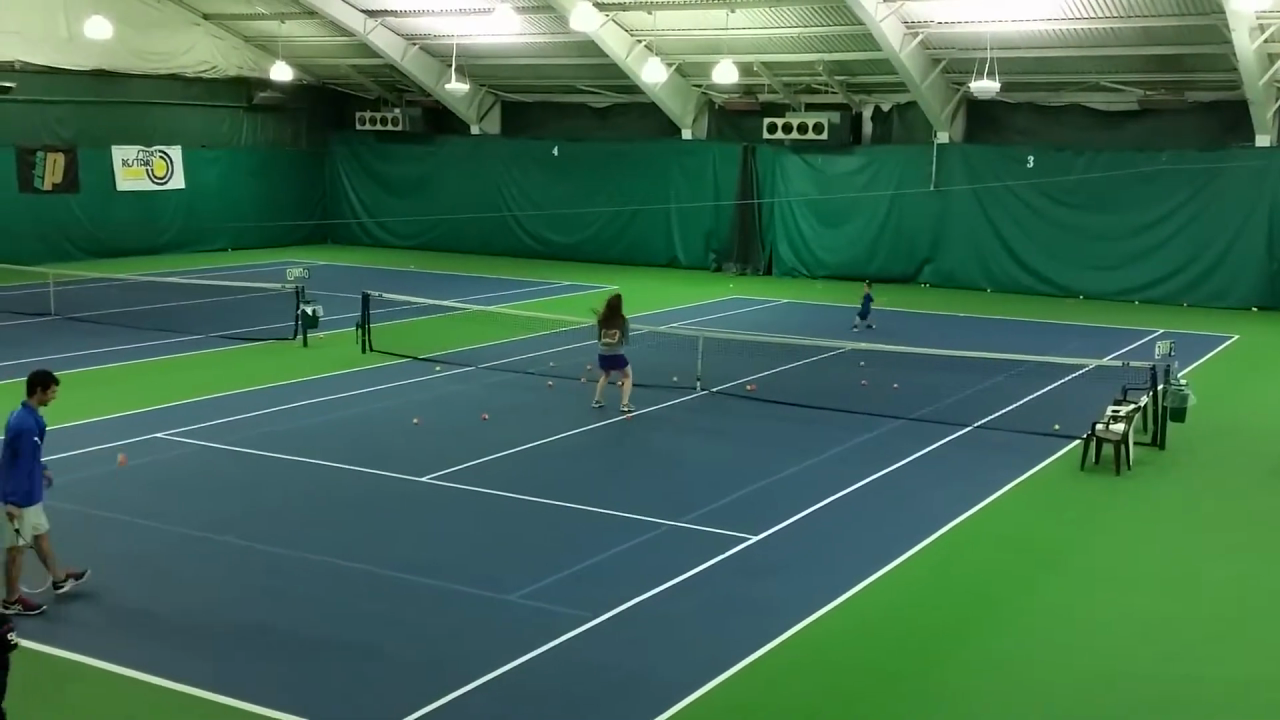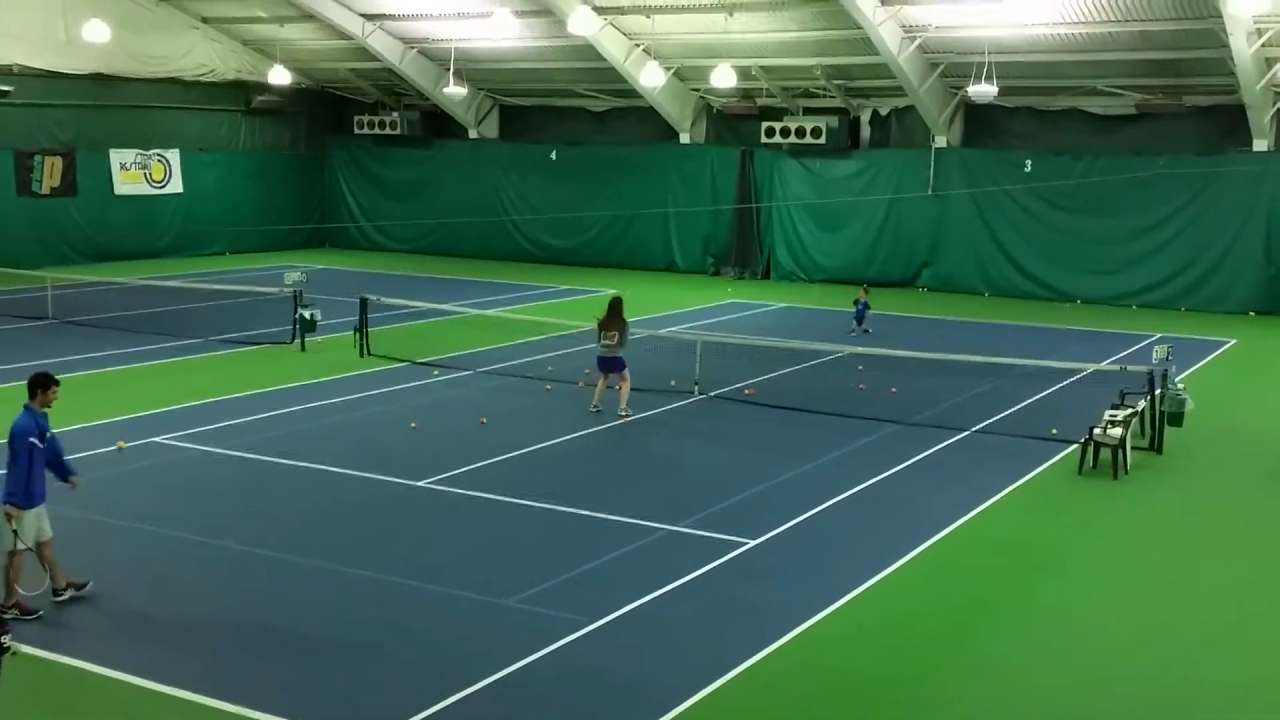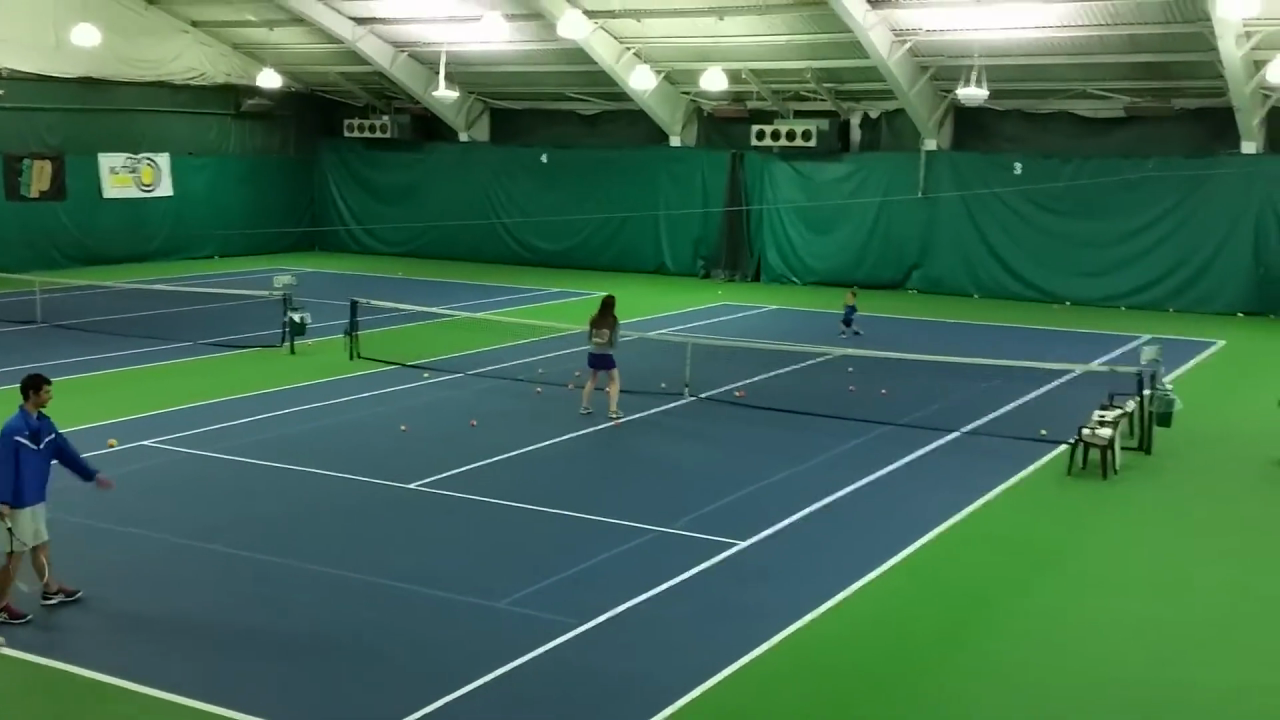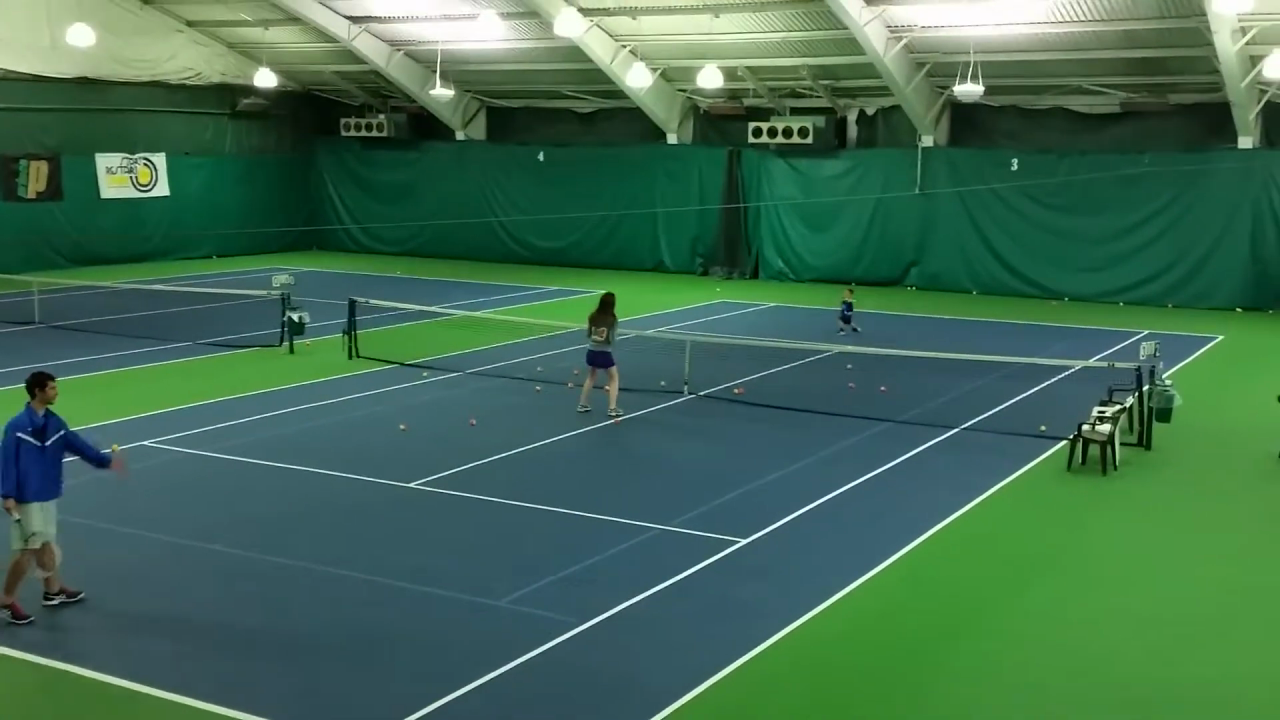
dt=0.1s
person 1, frame 1
left shoulder: (31, 417)
right shoulder: (25, 425)
left wrist: (41, 471)
left hip: (31, 494)
right hip: (20, 498)
left knee: (41, 535)
left ankle: (59, 578)
person 1, frame 2
left shoulder: (40, 419)
right shoulder: (25, 427)
left elbow: (51, 452)
right elbow: (18, 466)
left wrist: (67, 474)
right wrist: (12, 502)
left hip: (35, 497)
right hip: (22, 501)
left knee: (44, 542)
right knee: (17, 551)
left ankle: (60, 586)
right ankle: (9, 604)
person 1, frame 3
left shoulder: (45, 424)
left elbow: (66, 451)
left wrist: (92, 474)
left hip: (36, 499)
left knee: (41, 544)
left ankle: (51, 590)
person 1, frame 4
left shoulder: (54, 422)
left elbow: (78, 445)
left wrist: (105, 460)
left hip: (48, 495)
right hip: (27, 498)
left knee: (46, 543)
right knee: (27, 551)
left ankle: (52, 590)
